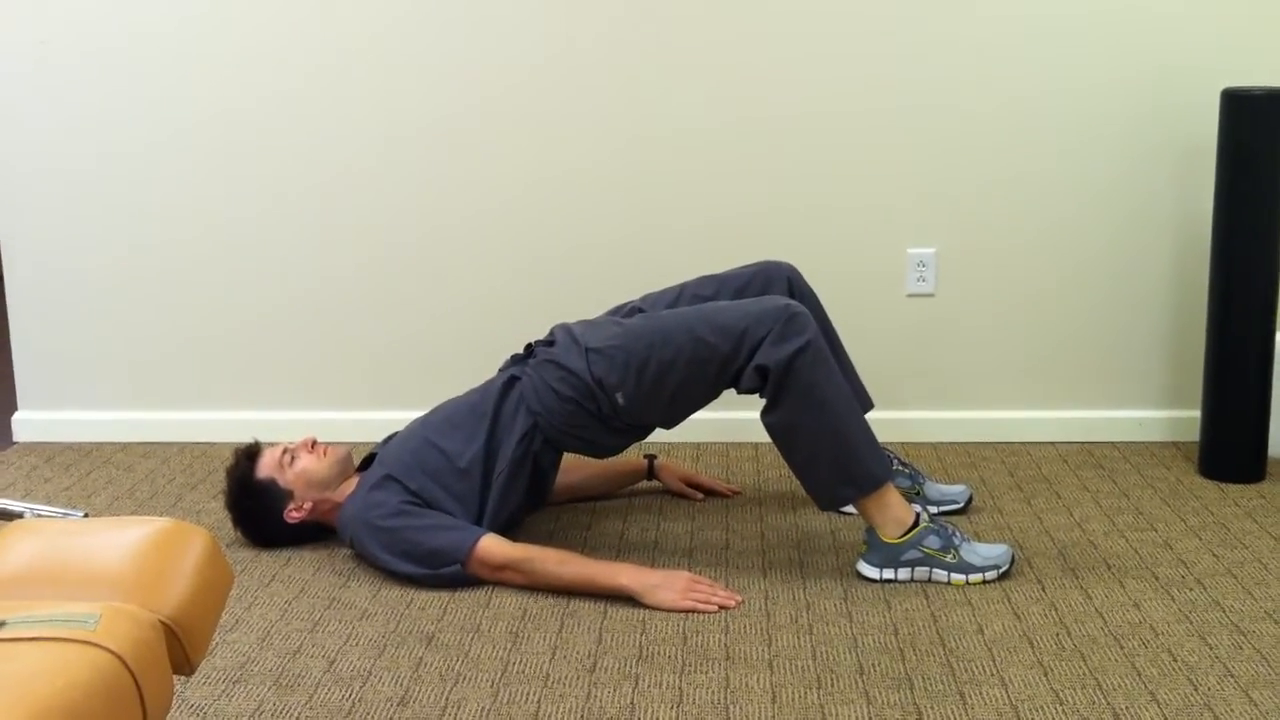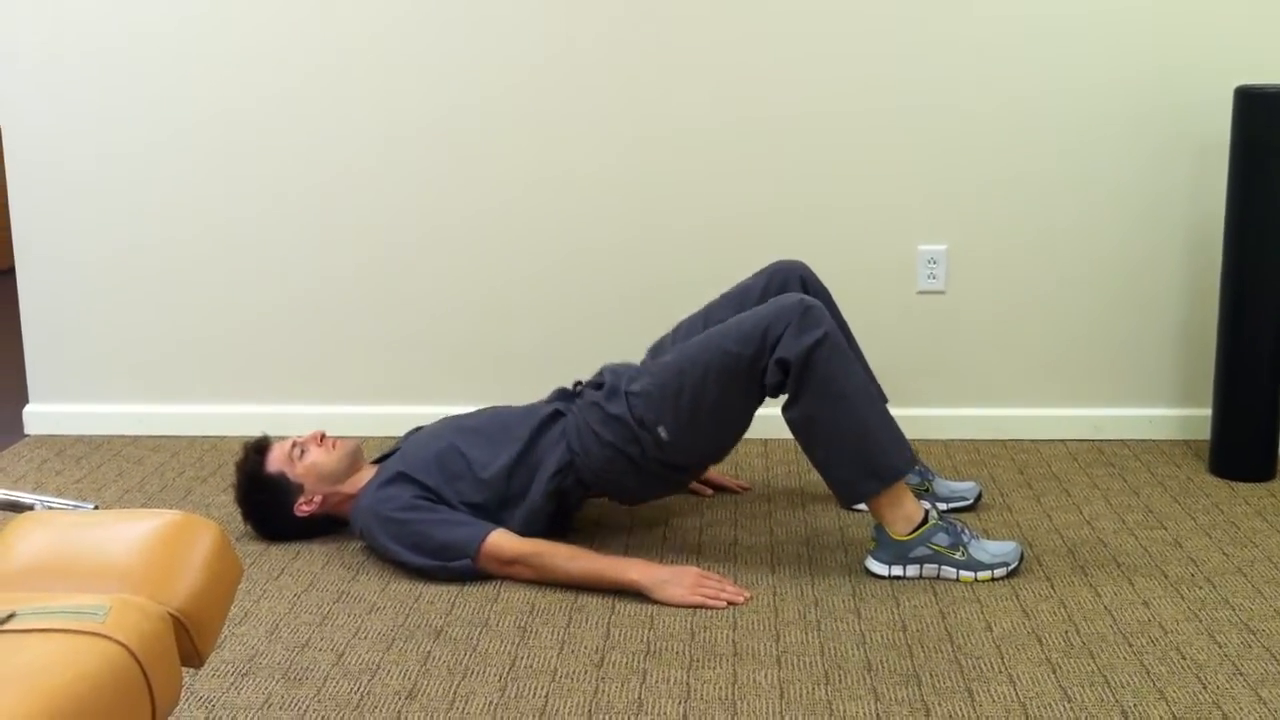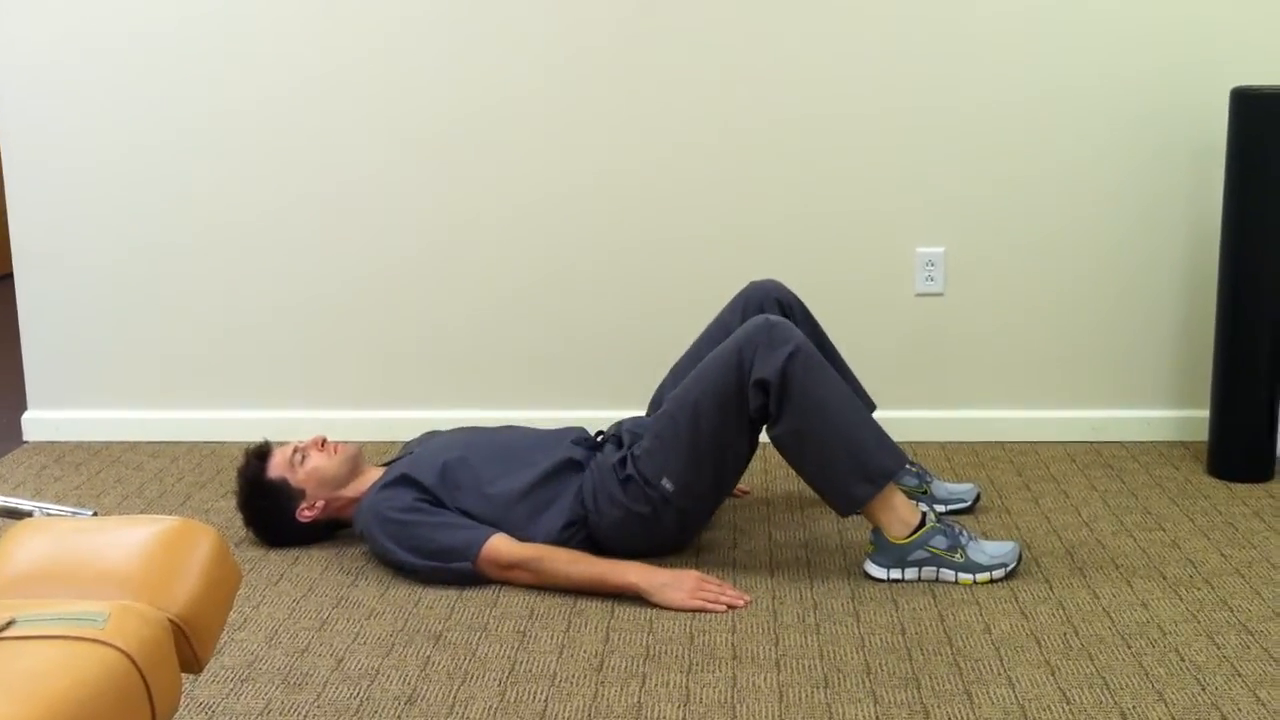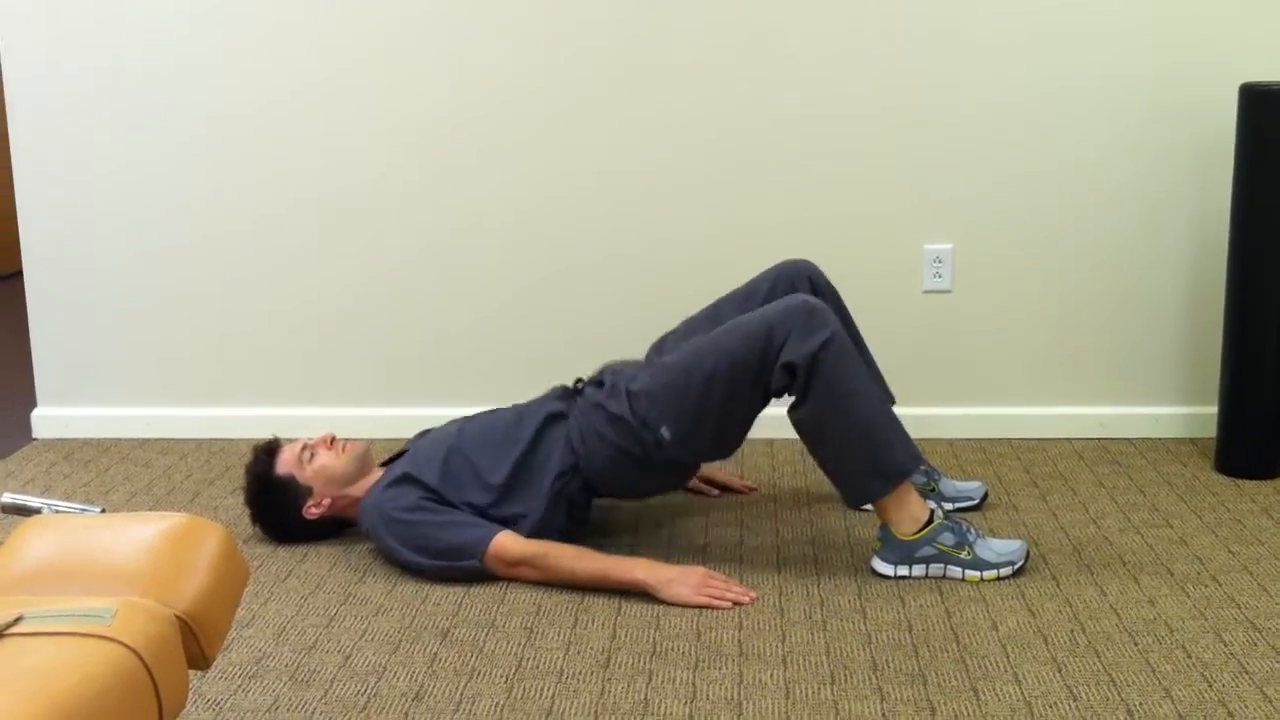
dt=0.7s
person 1, frame 1
left shoulder: (386, 469)
right shoulder: (373, 520)
right elbow: (501, 561)
left wrist: (648, 468)
right wrist: (638, 581)
left knee: (774, 285)
right knee: (778, 331)
left ankle: (868, 465)
right ankle: (896, 533)
person 1, frame 2
left shoulder: (404, 461)
right shoulder: (384, 513)
right elbow: (511, 555)
left wrist: (670, 465)
right wrist: (648, 576)
left hip: (607, 403)
right hip: (613, 438)
left knee: (789, 284)
right knee: (797, 326)
left ankle: (888, 470)
right ankle: (906, 530)
person 1, frame 3
left shoulder: (416, 459)
right shoulder: (387, 516)
right elbow: (510, 560)
left wrist: (703, 458)
right wrist: (647, 580)
left hip: (621, 451)
right hip: (631, 504)
left knee: (765, 302)
right knee: (768, 345)
left ankle: (888, 473)
right ankle: (903, 534)
person 1, frame 4
left shoulder: (416, 461)
right shoulder: (392, 514)
right elbow: (516, 556)
left wrist: (681, 457)
right wrist: (654, 576)
left hip: (617, 399)
right hip: (617, 435)
left knee: (797, 283)
right knee: (802, 327)
left ankle: (897, 471)
right ankle: (911, 531)
